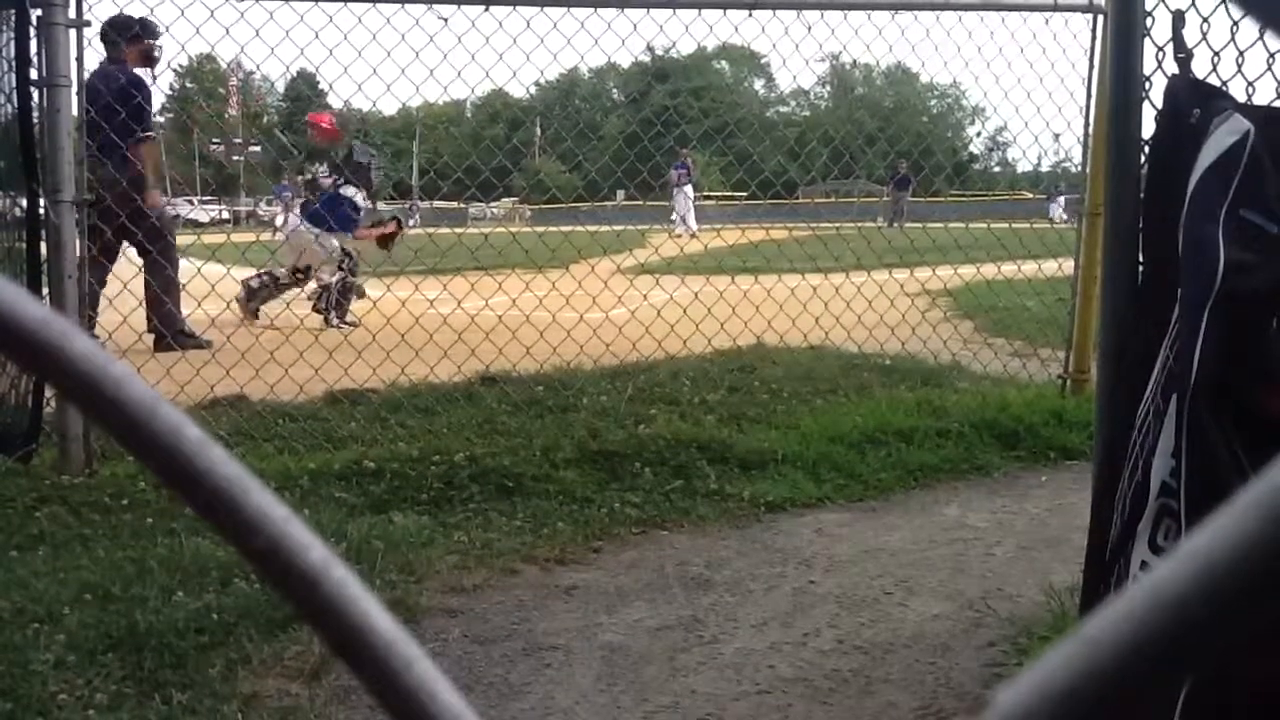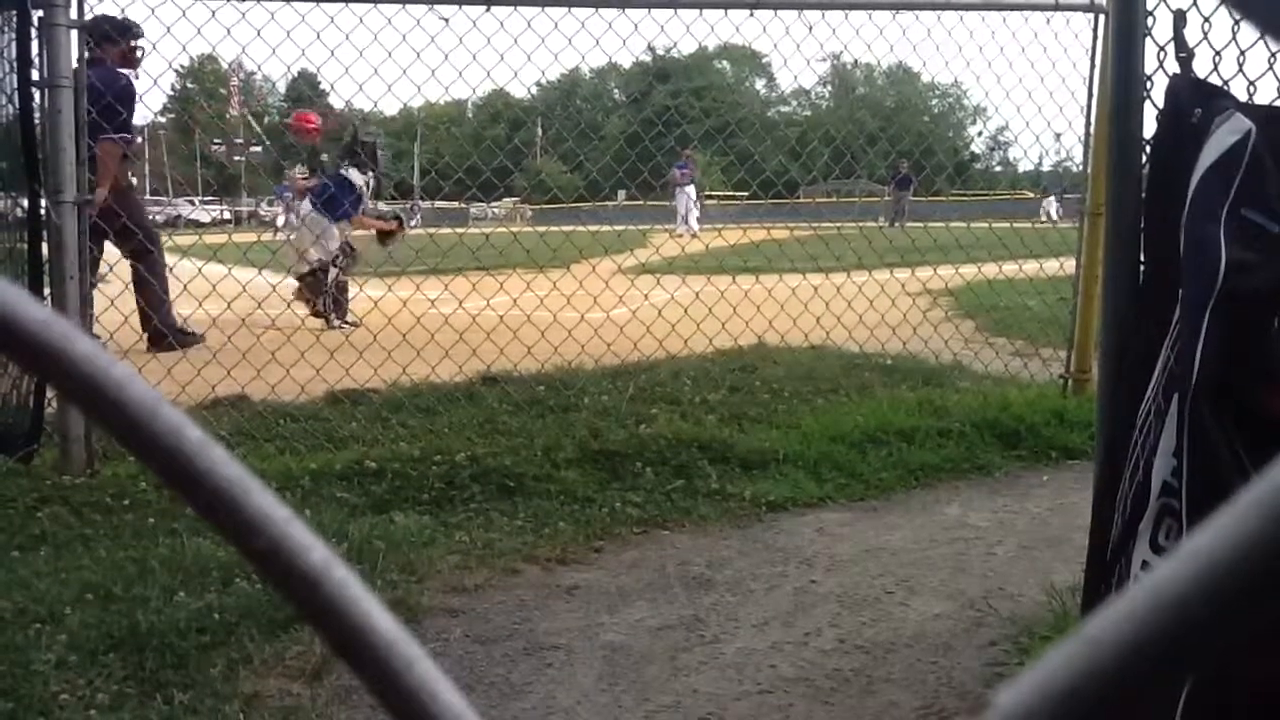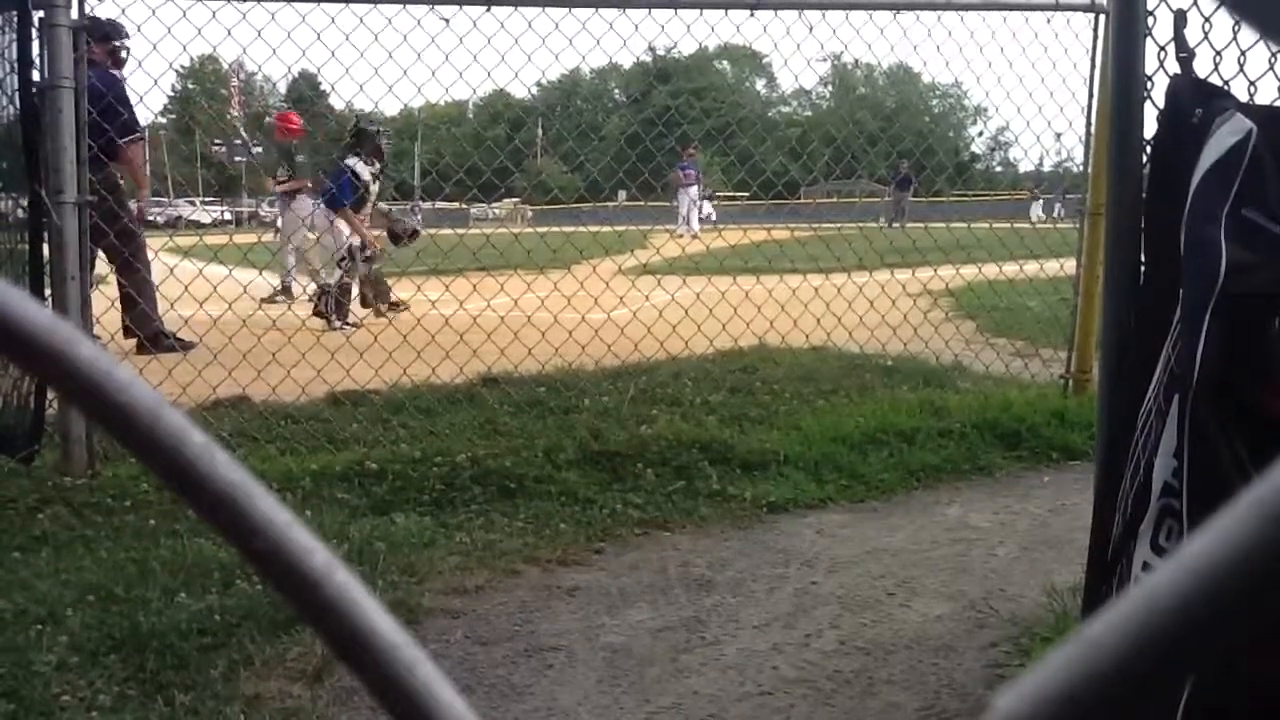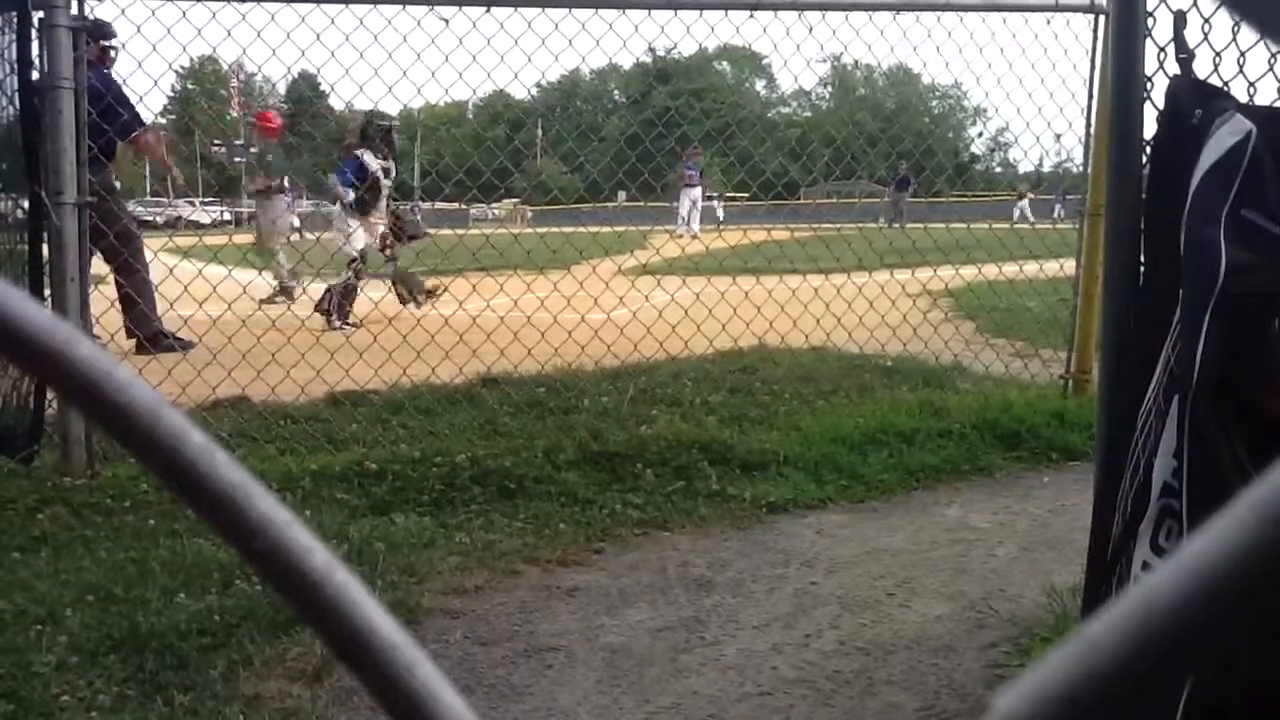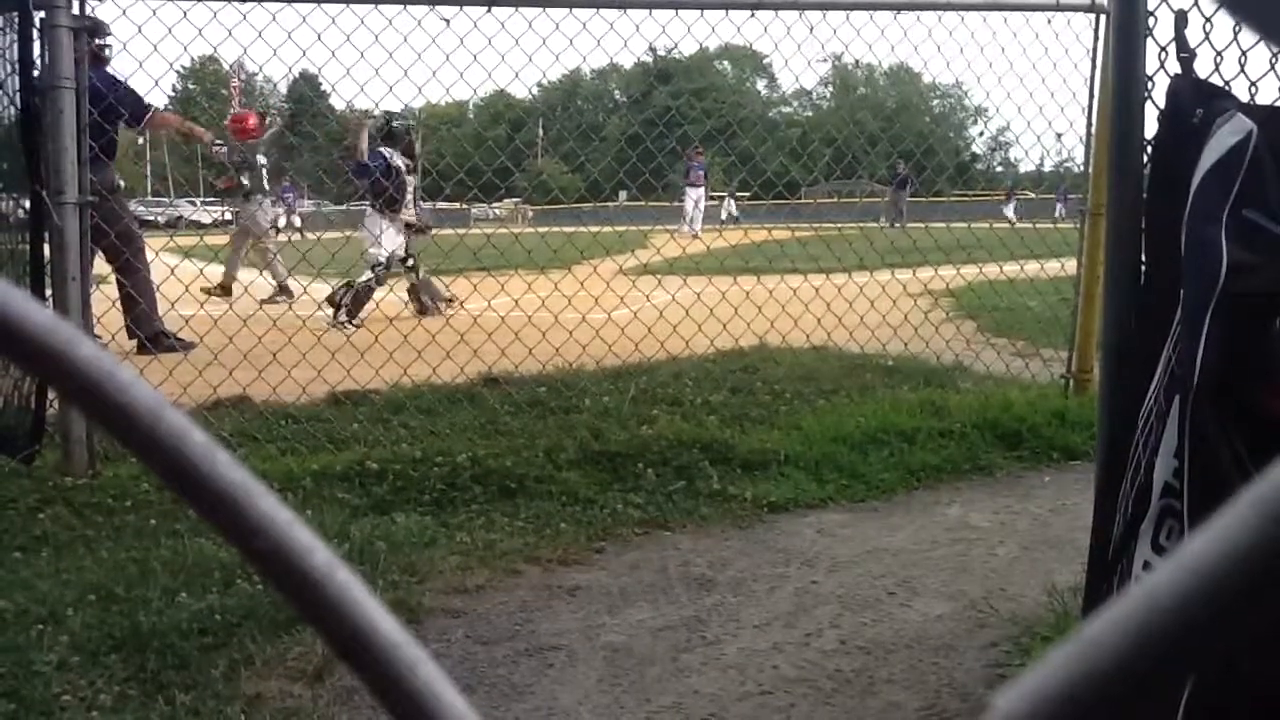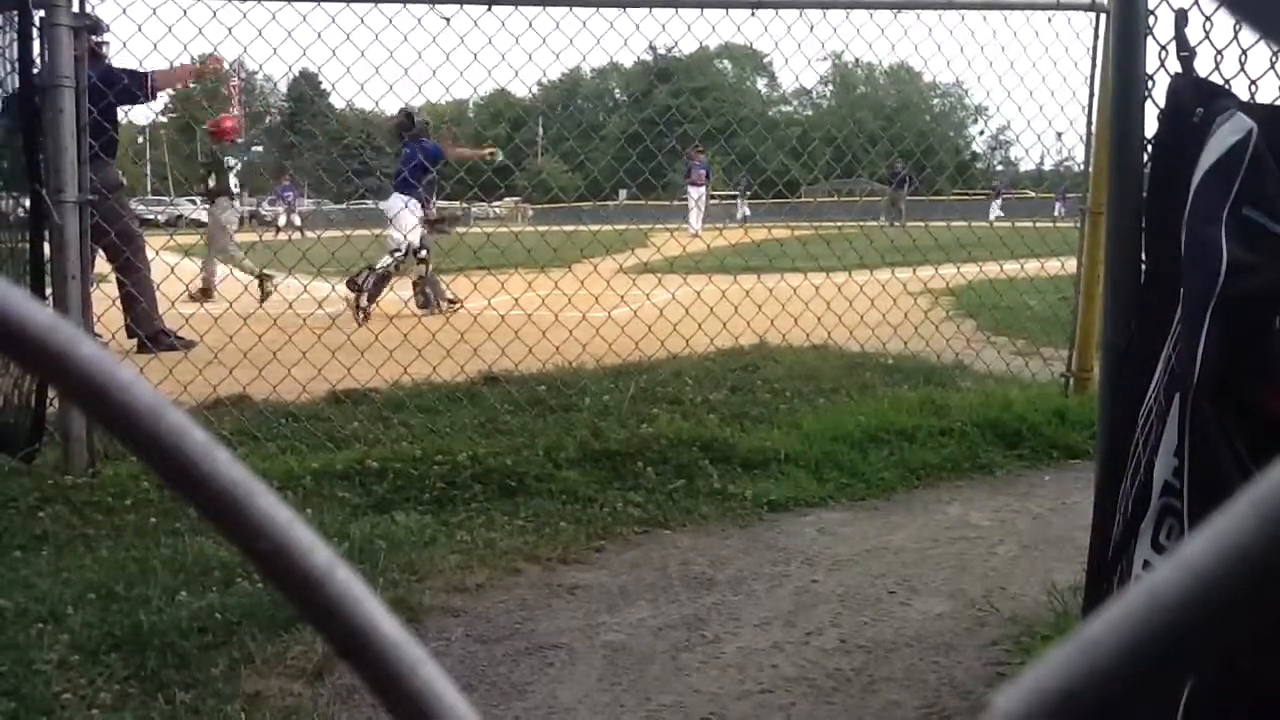
dt=0.2s
person 1, frame 1
left shoulder: (94, 81)
right shoulder: (131, 83)
left elbow: (98, 133)
right elbow: (141, 140)
right wrist: (151, 189)
left hip: (97, 179)
right hip: (127, 180)
left knee: (98, 257)
right knee: (161, 252)
right ankle: (169, 332)
person 1, frame 2
right shoulder: (117, 82)
left elbow: (88, 133)
right elbow: (111, 140)
right wrist: (103, 187)
right hip: (109, 183)
left knee: (84, 259)
right knee: (146, 252)
right ankle: (163, 331)
person 1, frame 3
right shoulder: (106, 83)
right elbow: (128, 141)
right wrist: (142, 189)
right hip: (98, 183)
right knee: (132, 257)
right ankle: (150, 334)
person 1, frame 4
right shoulder: (100, 83)
right elbow: (136, 133)
right wrist: (168, 165)
right hip: (93, 183)
right knee: (129, 256)
right ankle: (149, 334)
person 1, frame 5
right shoulder: (100, 81)
right elbow: (148, 116)
right wrist: (191, 129)
right hip: (95, 182)
right knee: (130, 256)
right ankle: (151, 335)
person 1, frame 6
right shoulder: (97, 75)
right elbow: (151, 83)
right wrist: (199, 67)
right hip: (97, 179)
right knee: (130, 254)
right ankle: (151, 333)
person 2, frame 1
left shoulder: (349, 187)
right shoulder: (351, 197)
right elbow: (356, 233)
right wrist: (384, 229)
left hip: (302, 227)
right hip: (309, 232)
left knee: (300, 272)
right knee: (346, 265)
left ankle: (250, 294)
right ankle: (335, 316)
person 2, frame 2
left shoulder: (365, 173)
right shoulder: (349, 179)
right elbow: (354, 220)
right wrist: (384, 225)
left hip: (327, 218)
right hip: (317, 218)
left knee: (342, 258)
right knee: (338, 262)
right ankle: (334, 316)
person 2, frame 3
left shoulder: (372, 166)
right shoulder: (351, 170)
right elbow: (344, 209)
right wrist: (364, 233)
left hip: (353, 222)
right hip: (332, 219)
left knee: (368, 254)
right knee: (345, 262)
right ankle: (335, 316)
person 2, frame 4
left shoulder: (387, 161)
right shoulder: (359, 160)
right elbow: (338, 183)
right wrist: (344, 194)
left hip: (374, 219)
right hip: (354, 219)
right knee: (356, 265)
right ankle: (335, 314)
person 2, frame 5
left shoulder: (403, 160)
right shoulder: (382, 156)
right elbow: (360, 162)
right wrist: (361, 132)
left hip: (396, 222)
right hip: (380, 221)
left knee: (410, 262)
right knee: (380, 269)
left ankle: (428, 302)
right ankle: (343, 310)
person 2, frame 6
left shoulder: (412, 150)
right shoulder: (423, 147)
right elbow: (452, 153)
right wrist: (480, 153)
left hip: (408, 206)
right hip: (406, 206)
left knee: (421, 253)
right knee: (398, 254)
left ankle: (433, 299)
right ankle: (364, 290)
person 3, frame 1
left shoulder: (335, 152)
right shoulder: (311, 152)
left wrist: (327, 182)
right wrist: (303, 179)
right hip: (311, 203)
right ankle: (322, 284)
person 3, frame 2
left shoulder: (318, 152)
right shoulder: (301, 151)
left elbow: (327, 179)
left wrist: (304, 183)
right wrist: (291, 178)
left hip: (316, 202)
right hip: (302, 201)
left knee: (304, 242)
right knee: (303, 244)
person 3, frame 3
left shoulder: (294, 152)
right shoulder: (283, 148)
left elbow: (304, 180)
left wrist: (280, 188)
right wrist: (275, 185)
left hip: (297, 202)
right hip: (287, 202)
left knee: (287, 245)
right knee: (299, 245)
left ankle: (286, 290)
person 3, frame 4
left shoulder: (269, 151)
right shoulder: (266, 149)
left elbow: (272, 179)
left wrist: (254, 187)
left hip: (275, 201)
right hip: (268, 202)
left knee: (274, 246)
right knee: (263, 244)
left ankle: (286, 289)
right ankle: (287, 281)
person 3, frame 5
left shoulder: (243, 150)
right shoulder: (256, 150)
left elbow: (234, 178)
left wrist: (221, 182)
left hip: (255, 203)
right hip: (254, 203)
left knee: (266, 247)
right knee: (237, 245)
left ankle: (284, 289)
right ankle: (225, 286)
person 3, frame 6
left shoulder: (216, 152)
right shoulder: (234, 155)
left elbow: (205, 173)
left hip: (222, 204)
right hip: (230, 204)
left knee: (225, 249)
right knee: (213, 247)
left ankle: (262, 277)
right ankle: (206, 288)
